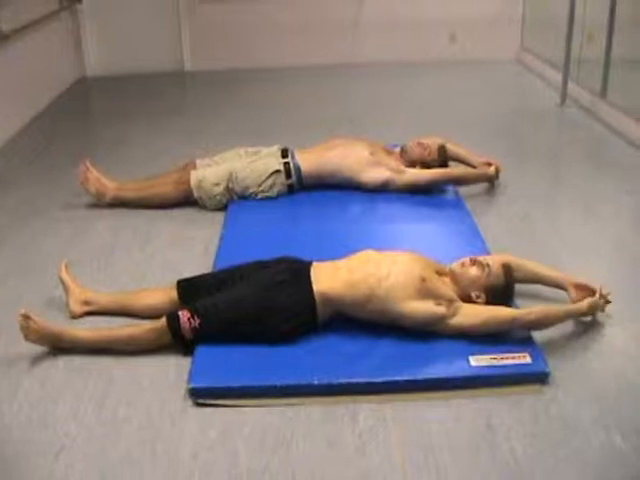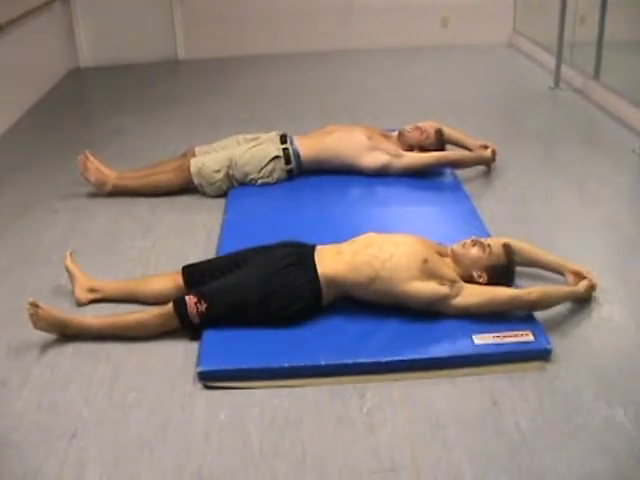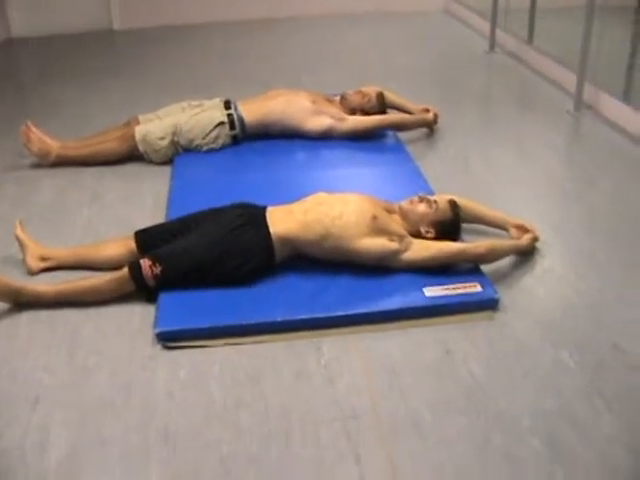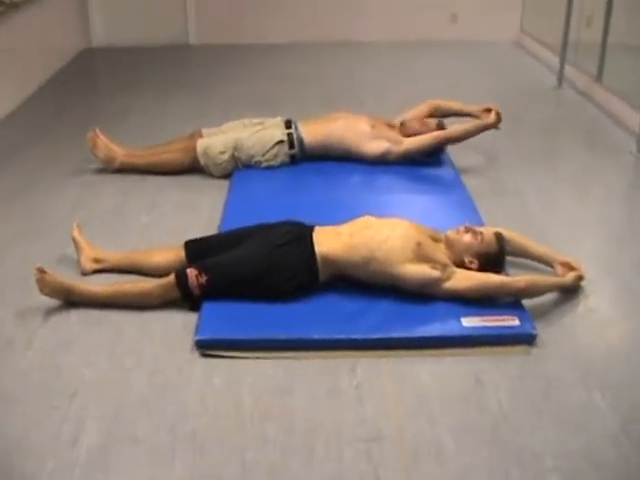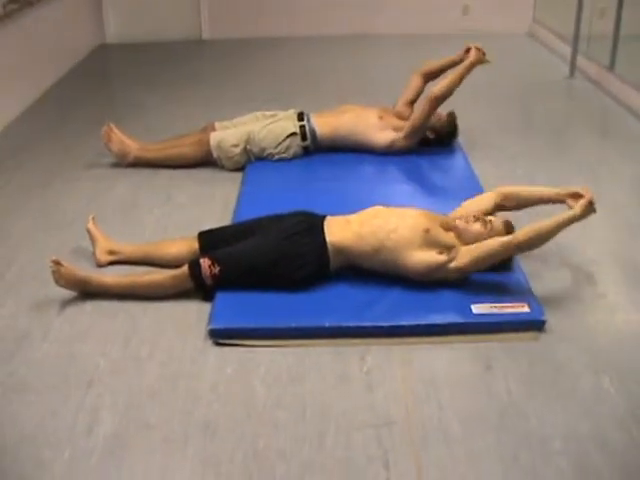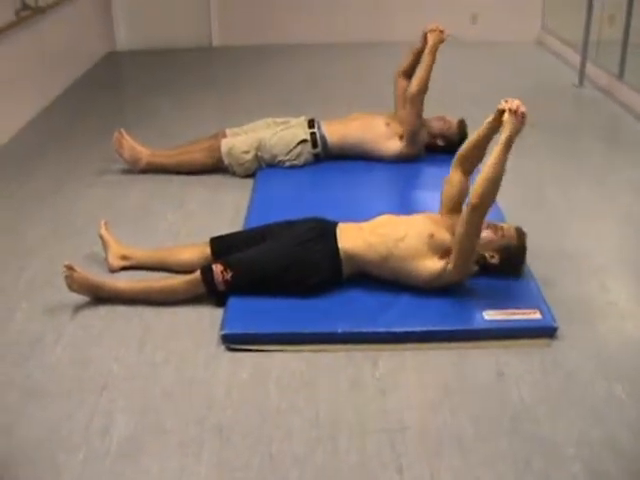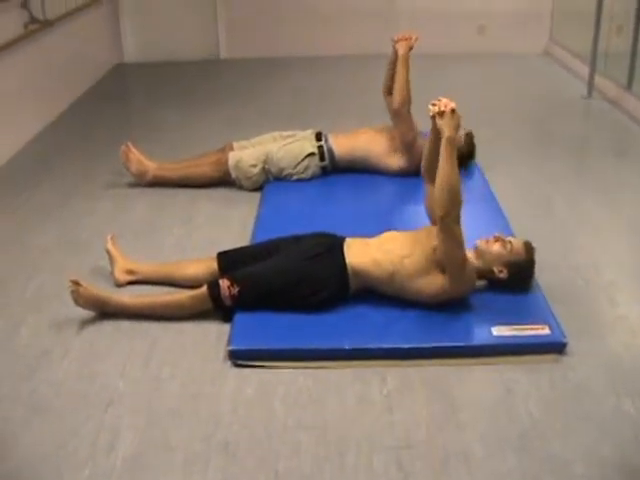
dt=0.7s
person 1, frame 1
left shoulder: (448, 311)
right shoulder: (439, 270)
left elbow: (518, 318)
right elbow: (510, 259)
left wrist: (579, 308)
right wrist: (569, 282)
left hip: (296, 307)
right hip: (297, 271)
left knee: (172, 327)
right knee: (179, 293)
left ankle: (66, 335)
right ankle: (89, 299)
person 1, frame 2
left shoulder: (451, 291)
right shoulder: (441, 251)
left elbow: (521, 297)
right elbow: (509, 240)
left wrist: (574, 290)
right wrist: (567, 267)
left hip: (302, 289)
right hip: (303, 254)
left knee: (181, 310)
right knee: (184, 279)
left ankle: (75, 324)
right ankle: (95, 287)
person 1, frame 3
left shoulder: (401, 247)
right shoulder: (388, 208)
left elbow: (466, 251)
right elbow: (455, 198)
left wrist: (517, 244)
right wrist: (510, 223)
left hip: (254, 248)
right hip: (254, 214)
left knee: (136, 275)
right knee: (137, 243)
right ankle: (46, 255)
person 1, frame 4
left shoulder: (442, 275)
right shoulder: (435, 238)
left elbow: (508, 284)
right elbow: (506, 232)
left wrist: (561, 282)
right wrist: (557, 261)
left hip: (300, 267)
right hip: (302, 234)
left knee: (181, 282)
right knee: (187, 254)
left ankle: (79, 291)
right ankle: (99, 258)
person 1, frame 5
left shoulder: (449, 261)
right shoulder: (451, 223)
left elbow: (516, 243)
right elbow: (502, 194)
left wrist: (571, 215)
right wrist: (563, 192)
left hip: (312, 257)
right hip: (314, 225)
left knee: (194, 274)
right knee: (200, 244)
left ankle: (95, 284)
right ankle: (113, 250)
person 1, frame 6
left shoulder: (454, 269)
right shoulder: (447, 225)
left elbow: (477, 204)
right elbow: (463, 164)
left wrist: (507, 140)
right wrist: (495, 123)
left hip: (321, 263)
right hip: (324, 231)
left knee: (208, 278)
right knee: (209, 252)
left ankle: (107, 289)
right ankle: (126, 255)
person 1, frame 7
left shoulder: (459, 281)
right shoulder: (451, 246)
left elbow: (448, 216)
right elbow: (432, 184)
left wrist: (450, 140)
right wrist: (438, 133)
left hip: (328, 280)
right hip: (331, 246)
left knee: (215, 293)
right knee: (217, 265)
left ankle: (112, 303)
right ankle: (131, 269)
person 2, frame 1
left shoulder: (395, 175)
right shoulder: (390, 150)
left elbow: (439, 173)
right elbow: (440, 140)
left wrist: (483, 174)
right wrist: (480, 161)
left hip: (282, 175)
right hip: (280, 155)
left knee: (190, 187)
right knee: (192, 167)
left ankle: (112, 194)
right ankle: (117, 187)
person 2, frame 2
left shoulder: (393, 158)
right shoulder: (388, 135)
left elbow: (439, 159)
right elbow: (437, 124)
left wrist: (480, 158)
right wrist: (476, 144)
left hip: (281, 161)
right hip: (279, 140)
left knee: (191, 173)
right knee: (192, 156)
left ankle: (113, 183)
right ankle: (117, 175)
person 2, frame 3
left shoulder: (337, 122)
right shoulder: (332, 100)
left elbow: (382, 120)
right elbow: (379, 89)
left wrist: (423, 120)
right wrist: (417, 109)
left hip: (225, 126)
right hip: (222, 107)
left knee: (136, 141)
right knee: (136, 124)
left ankle: (57, 155)
right ankle: (61, 146)
person 2, frame 4
left shoulder: (393, 148)
right shoulder: (391, 124)
left elbow: (441, 137)
right elbow: (434, 104)
left wrist: (484, 124)
right wrist: (478, 110)
left hip: (285, 145)
right hip: (284, 126)
left knee: (200, 154)
right knee: (199, 137)
left ankle: (121, 160)
right ankle: (125, 153)
person 2, frame 5
left shoulder: (403, 138)
right shoulder: (400, 115)
left elbow: (434, 97)
right elbow: (423, 75)
left wrist: (467, 65)
right wrist: (459, 58)
left hip: (298, 137)
right hip: (296, 119)
left knee: (211, 147)
right knee: (212, 130)
left ankle: (136, 154)
right ankle: (139, 148)
person 2, frame 6
left shoulder: (410, 145)
right shoulder: (403, 123)
left elbow: (415, 93)
right elbow: (403, 76)
left wrist: (432, 49)
right wrist: (423, 46)
left hip: (308, 144)
right hip: (306, 126)
left knee: (223, 153)
right knee: (223, 137)
left ankle: (147, 161)
right ankle: (149, 154)
person 2, frame 7
left shoulder: (414, 156)
right shoulder: (411, 139)
left elbow: (400, 107)
right elbow: (390, 95)
left wrist: (403, 56)
right wrist: (396, 55)
left hip: (315, 157)
right hip: (314, 140)
left knee: (229, 166)
right knee: (230, 150)
left ankle: (153, 174)
right ankle: (155, 167)
